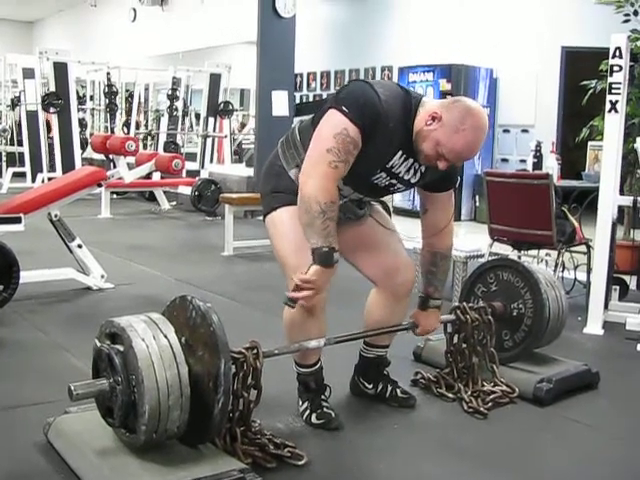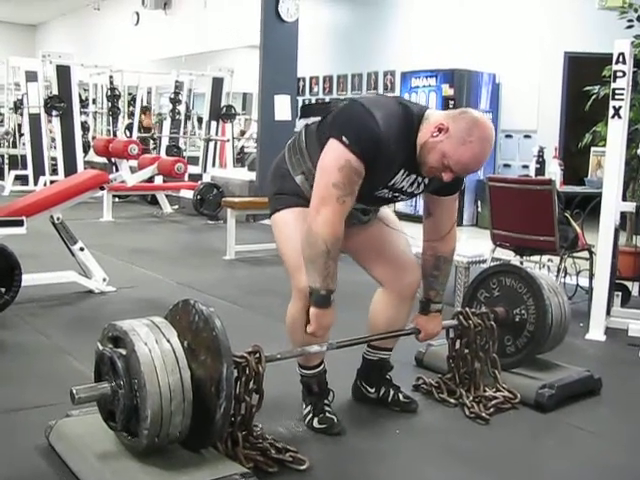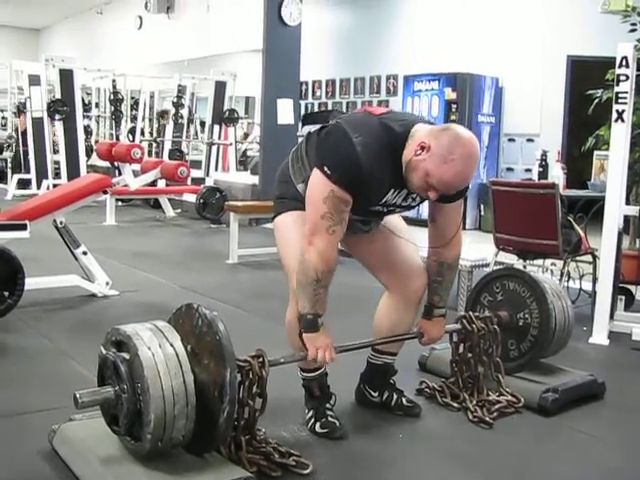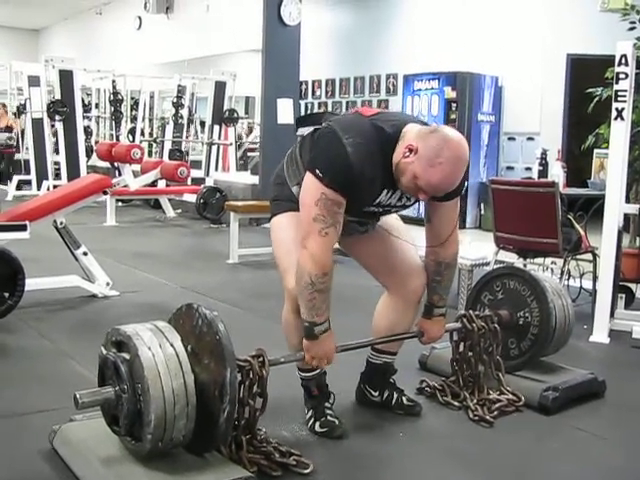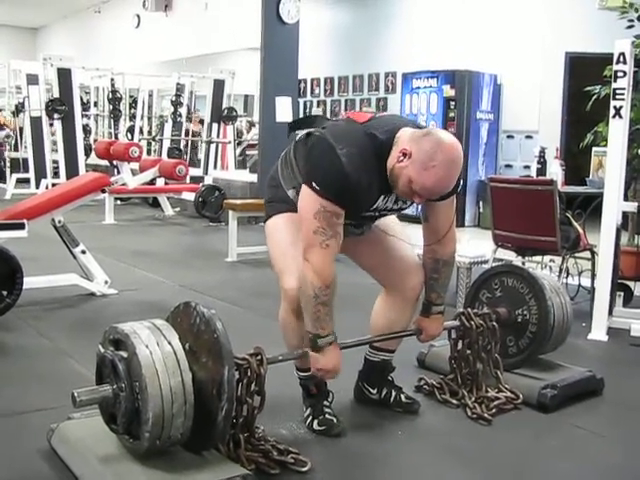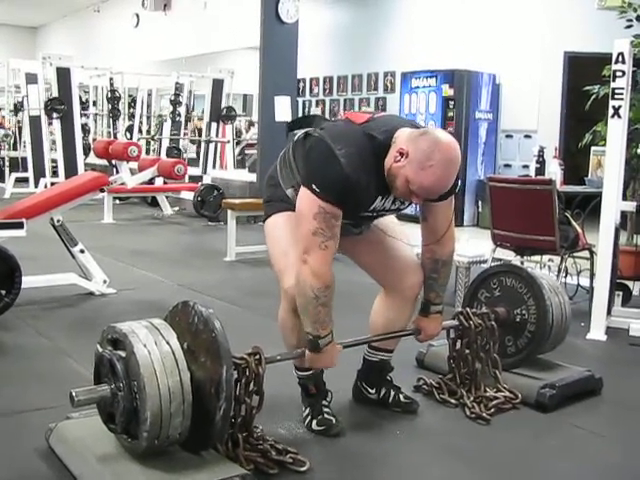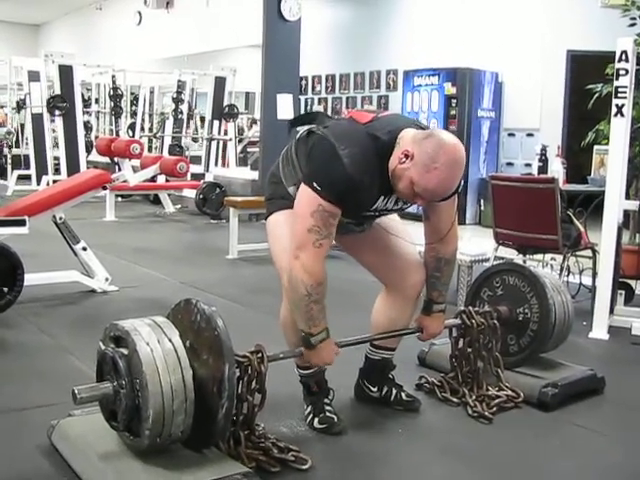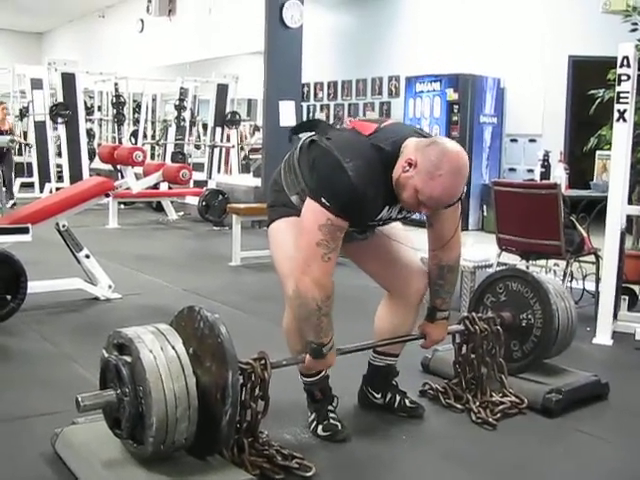
dt=0.4s
person 1, frame 1
left shoulder: (443, 163)
right shoulder: (370, 104)
left elbow: (438, 233)
right elbow: (316, 181)
left wrist: (430, 304)
right wrist: (324, 262)
left hip: (351, 199)
right hip: (294, 185)
left knee: (400, 277)
right knee: (309, 287)
left ankle: (370, 375)
right ankle: (311, 389)
person 1, frame 2
left shoulder: (452, 157)
right shoulder: (371, 126)
left elbow: (440, 237)
right elbow: (326, 217)
left wrist: (432, 307)
right wrist: (321, 300)
left hip: (362, 199)
right hip: (300, 186)
left knee: (406, 277)
right knee: (309, 286)
left ankle: (371, 379)
right ankle: (314, 392)
person 1, frame 3
left shoulder: (449, 166)
right shoulder: (355, 149)
left elbow: (445, 243)
right elbow: (320, 245)
left wrist: (436, 312)
right wrist: (314, 326)
left hip: (368, 206)
right hip: (303, 193)
left knee: (413, 281)
right knee: (306, 287)
left ankle: (375, 382)
right ankle: (316, 395)
person 1, frame 4
left shoulder: (441, 166)
right shoulder: (346, 151)
left elbow: (443, 242)
right elbow: (315, 249)
left wrist: (435, 312)
right wrist: (318, 332)
left hip: (365, 207)
right hip: (299, 195)
left knee: (412, 281)
right knee: (300, 287)
left ankle: (375, 382)
right ankle: (315, 394)
person 1, frame 5
left shoulder: (436, 167)
right shoulder: (341, 161)
left elbow: (440, 240)
right elbow: (317, 261)
left wrist: (434, 309)
right wrist: (323, 343)
left hip: (360, 207)
right hip: (294, 196)
left knee: (410, 279)
right knee: (299, 289)
left ankle: (374, 379)
right ankle: (313, 393)
person 1, frame 6
left shoulder: (434, 166)
right shoulder: (339, 162)
left elbow: (439, 240)
right elbow: (314, 263)
left wrist: (433, 309)
right wrist: (320, 343)
left hip: (359, 205)
right hip: (293, 194)
left knee: (409, 278)
right knee: (298, 288)
left ankle: (372, 380)
right ankle: (313, 393)
person 1, frame 7
left shoulder: (437, 166)
right shoulder: (343, 162)
left elbow: (441, 240)
right elbow: (307, 261)
left wrist: (435, 308)
right wrist: (317, 340)
left hip: (360, 204)
right hip: (294, 191)
left knee: (411, 275)
right knee: (298, 286)
left ankle: (374, 378)
right ankle: (314, 391)
person 1, frame 8
left shoulder: (441, 174)
right shoulder: (348, 175)
left elbow: (445, 247)
right elbow: (312, 275)
left wrist: (439, 315)
right wrist: (321, 349)
left hip: (365, 208)
right hip: (297, 198)
left knee: (413, 282)
right knee: (301, 294)
left ankle: (378, 384)
right ankle: (318, 398)
